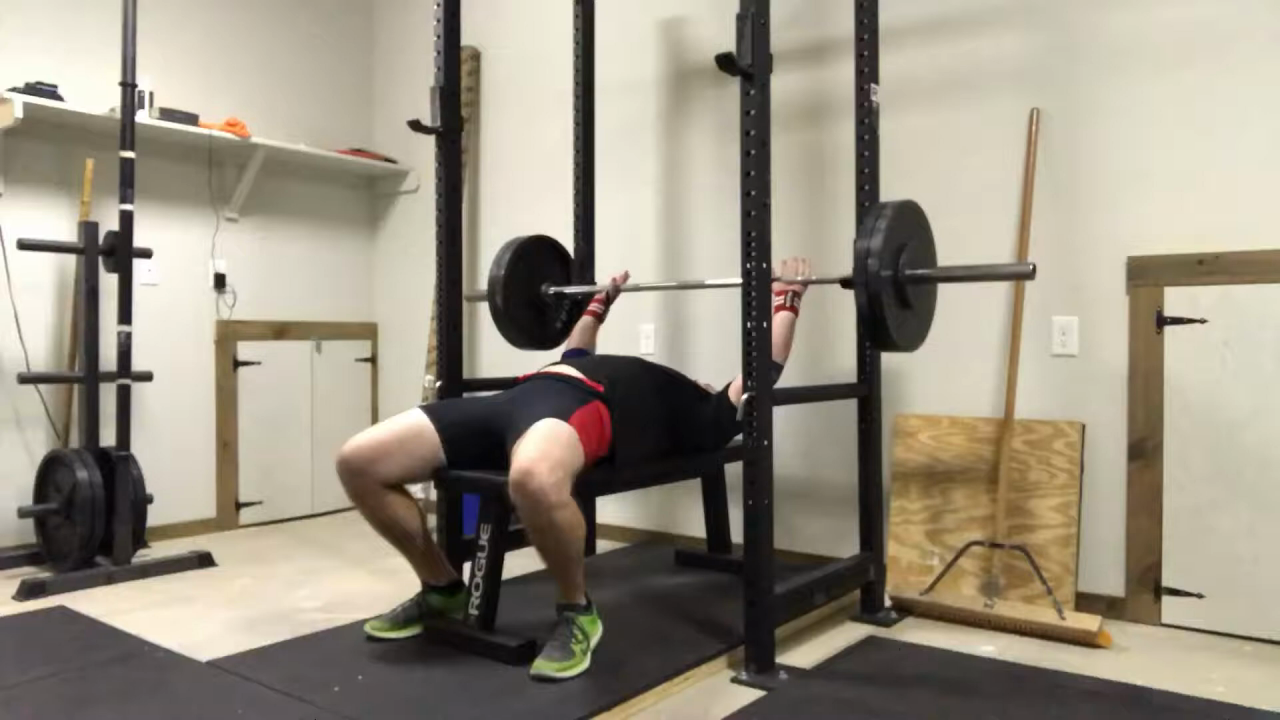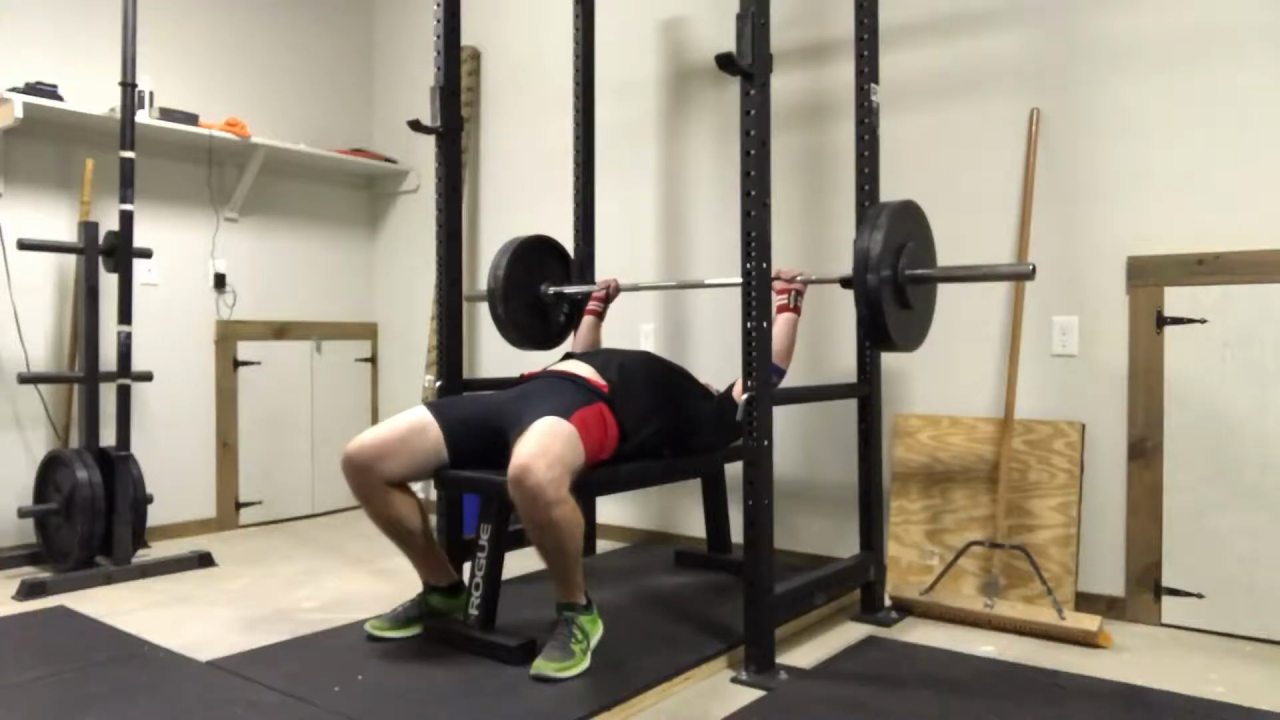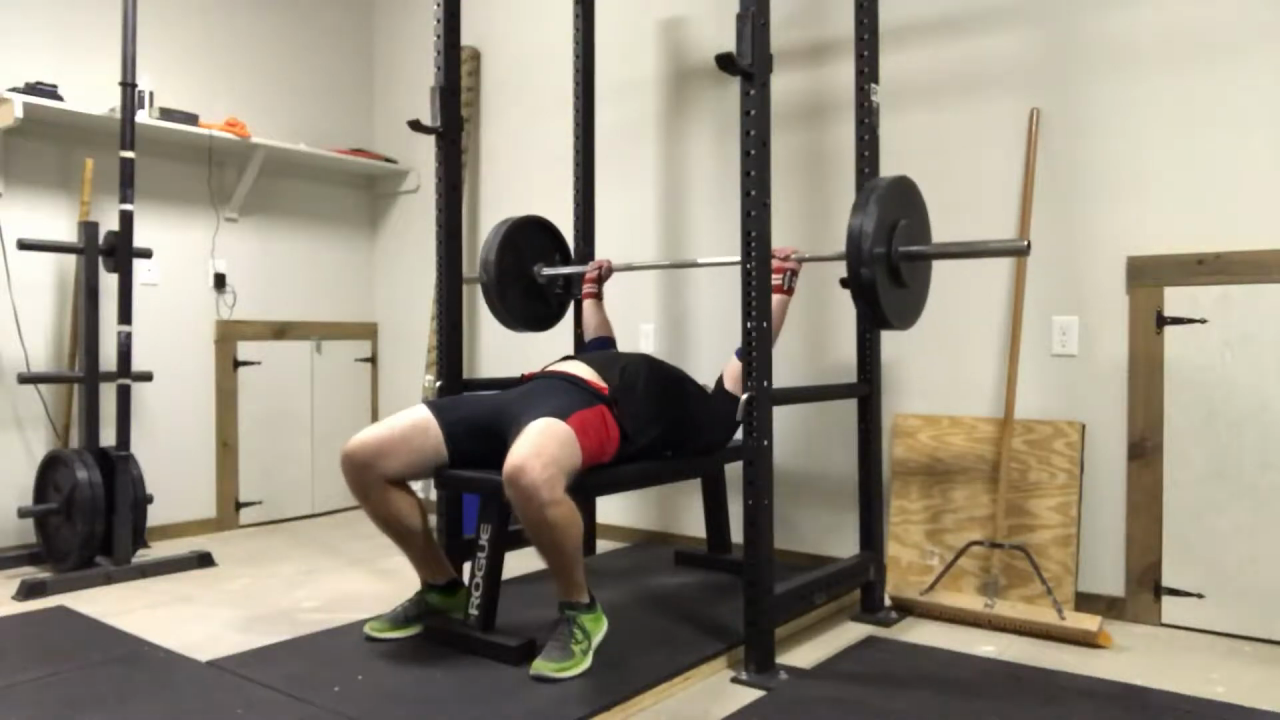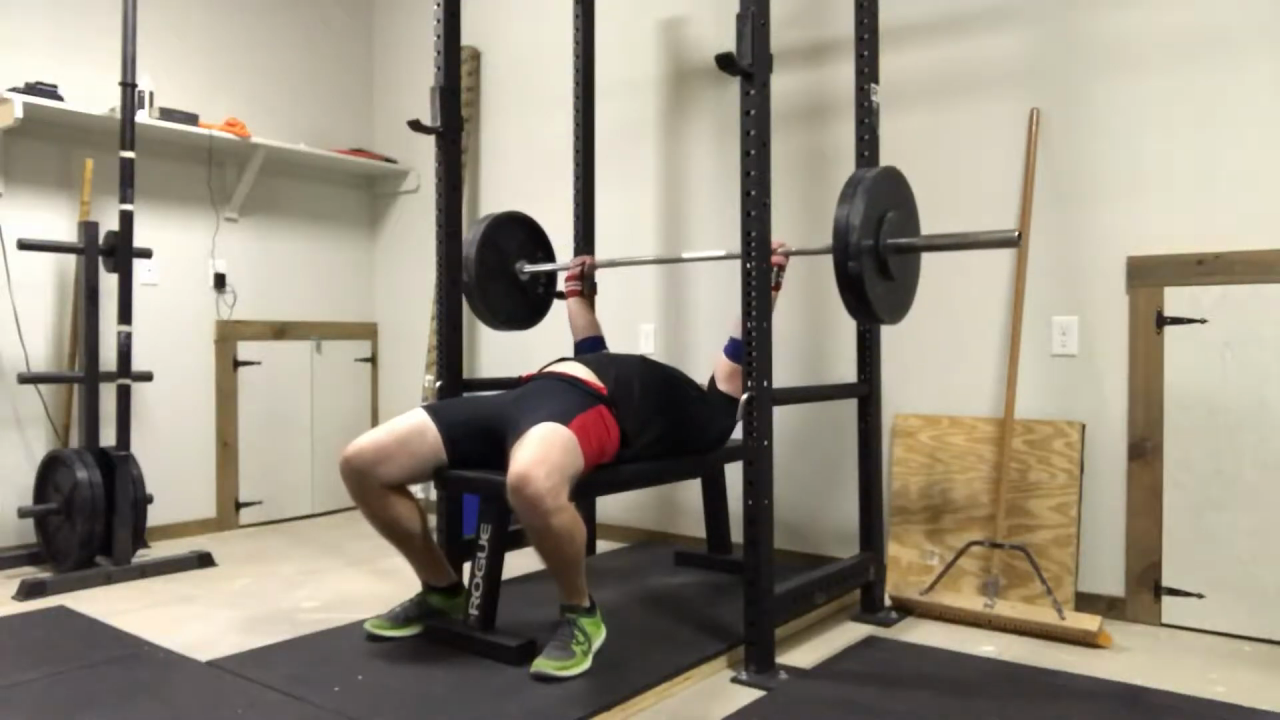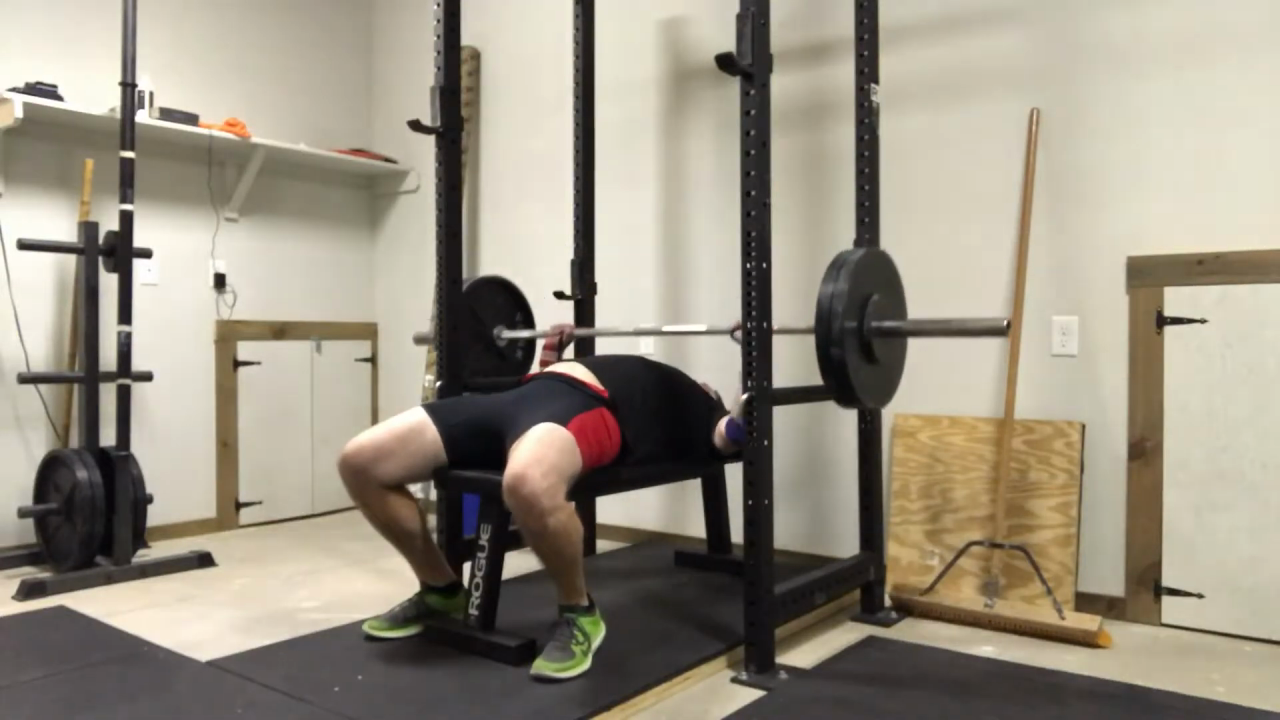
dt=1s
person 1, frame 1
left shoulder: (704, 417)
right shoulder: (643, 385)
right elbow: (574, 357)
left wrist: (786, 301)
right wrist: (599, 303)
left knee: (536, 480)
right knee: (358, 461)
left ankle: (577, 613)
right ankle: (442, 591)
person 1, frame 2
left shoulder: (706, 417)
right shoulder: (660, 389)
left elbow: (765, 373)
right elbow: (582, 358)
left wrist: (786, 302)
right wrist: (595, 305)
left knee: (534, 477)
right knee: (363, 459)
left ankle: (576, 611)
right ankle: (443, 590)
person 1, frame 3
left shoulder: (708, 418)
right shoulder: (644, 388)
right elbow: (599, 348)
left wrist: (779, 285)
right wrist: (592, 290)
left knee: (528, 475)
right knee: (362, 457)
left ankle: (579, 610)
right ankle: (441, 589)
person 1, frame 4
left shoulder: (707, 416)
right shoulder: (637, 390)
left elbow: (740, 356)
right elbow: (590, 347)
left wrist: (767, 280)
right wrist: (576, 288)
left knee: (532, 484)
right knee: (361, 462)
left ankle: (580, 614)
right ankle: (442, 592)
person 1, frame 5
left shoulder: (703, 419)
right shoulder: (652, 390)
left elbow: (741, 432)
right wrist: (550, 355)
left knee: (528, 484)
right knee: (359, 460)
left ankle: (578, 613)
right ankle: (441, 591)
